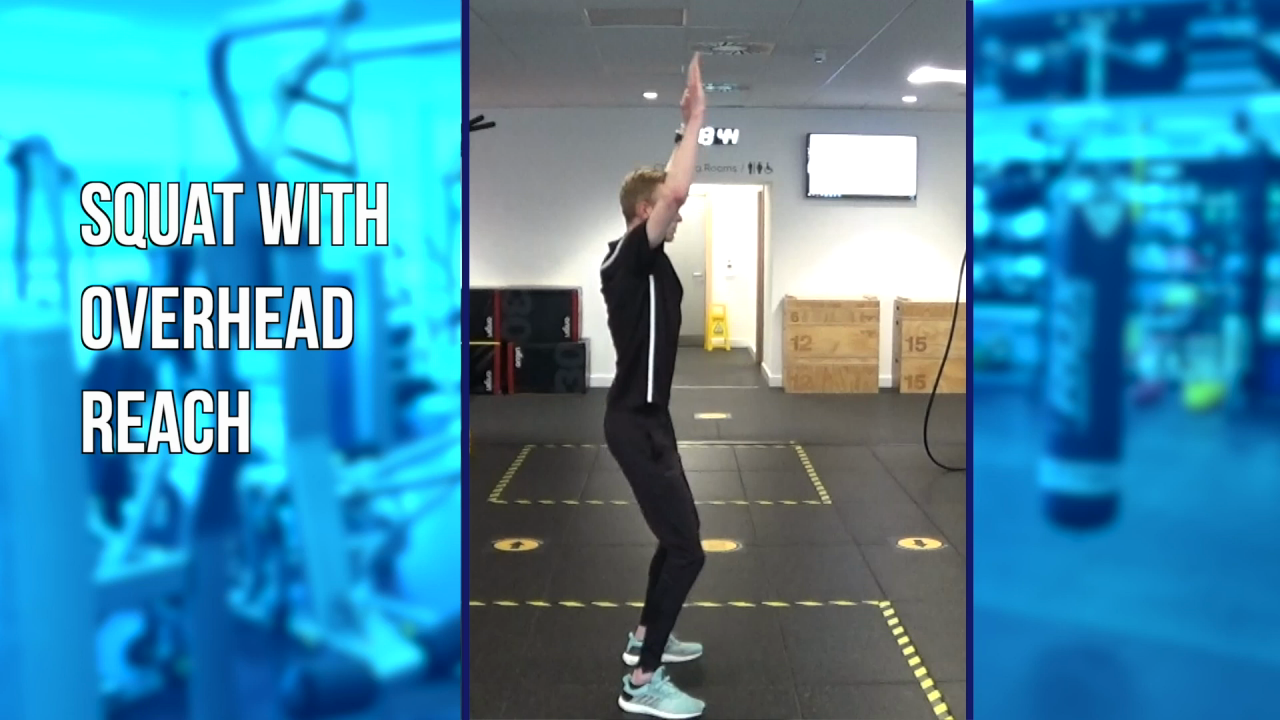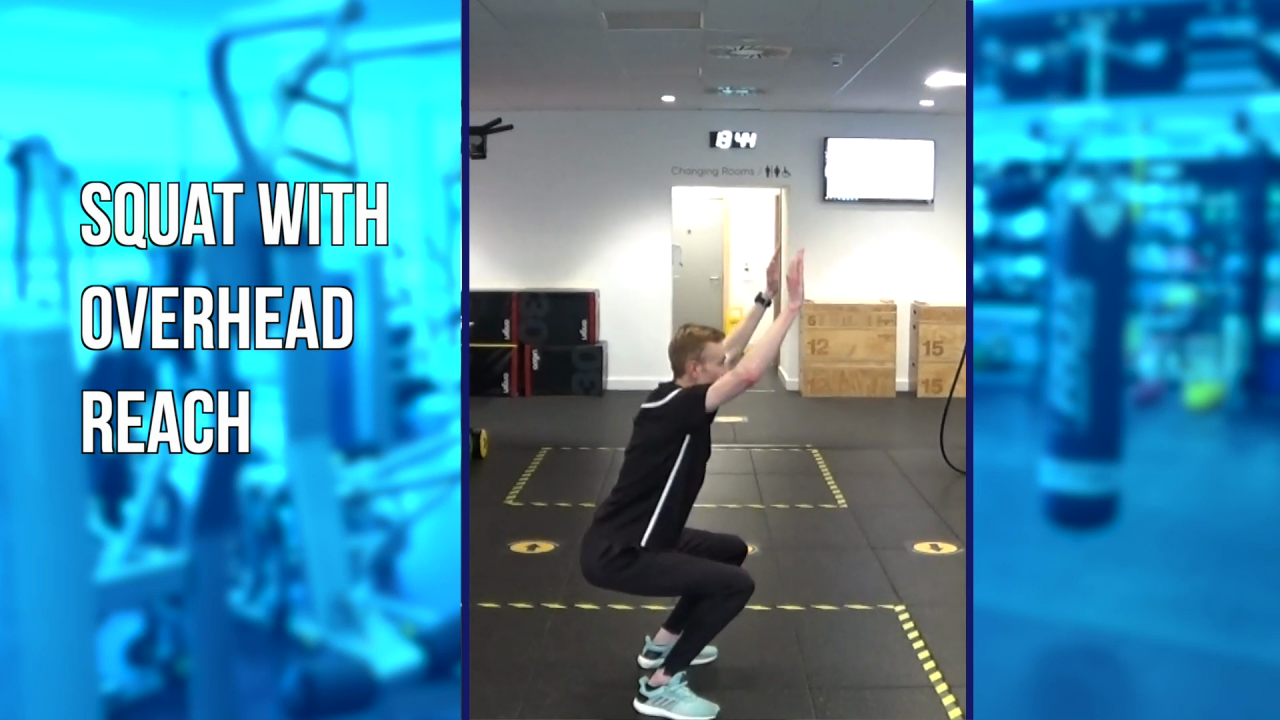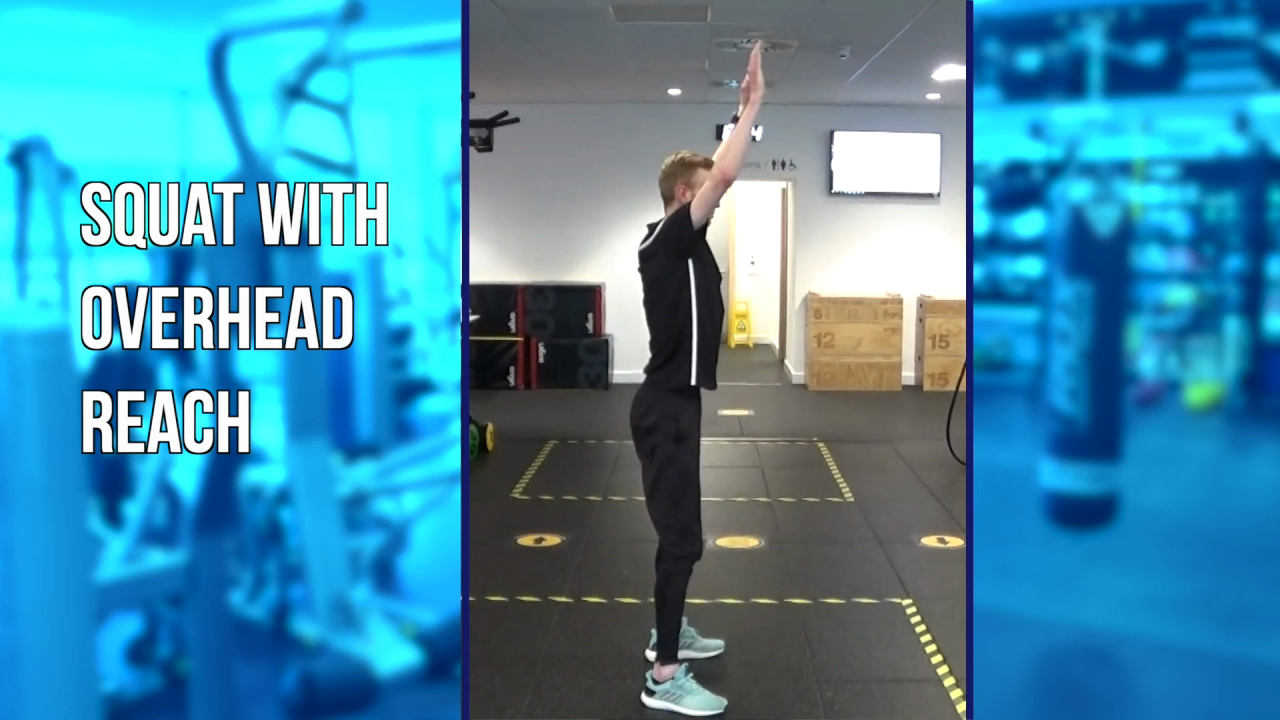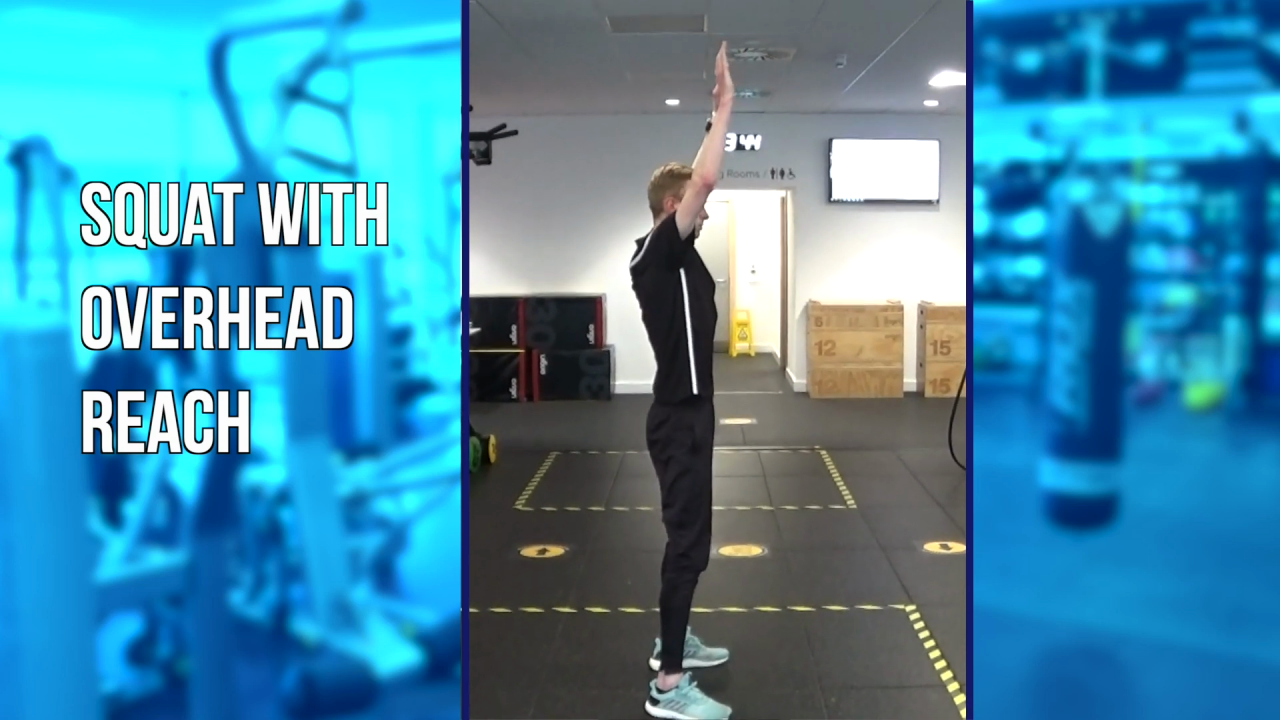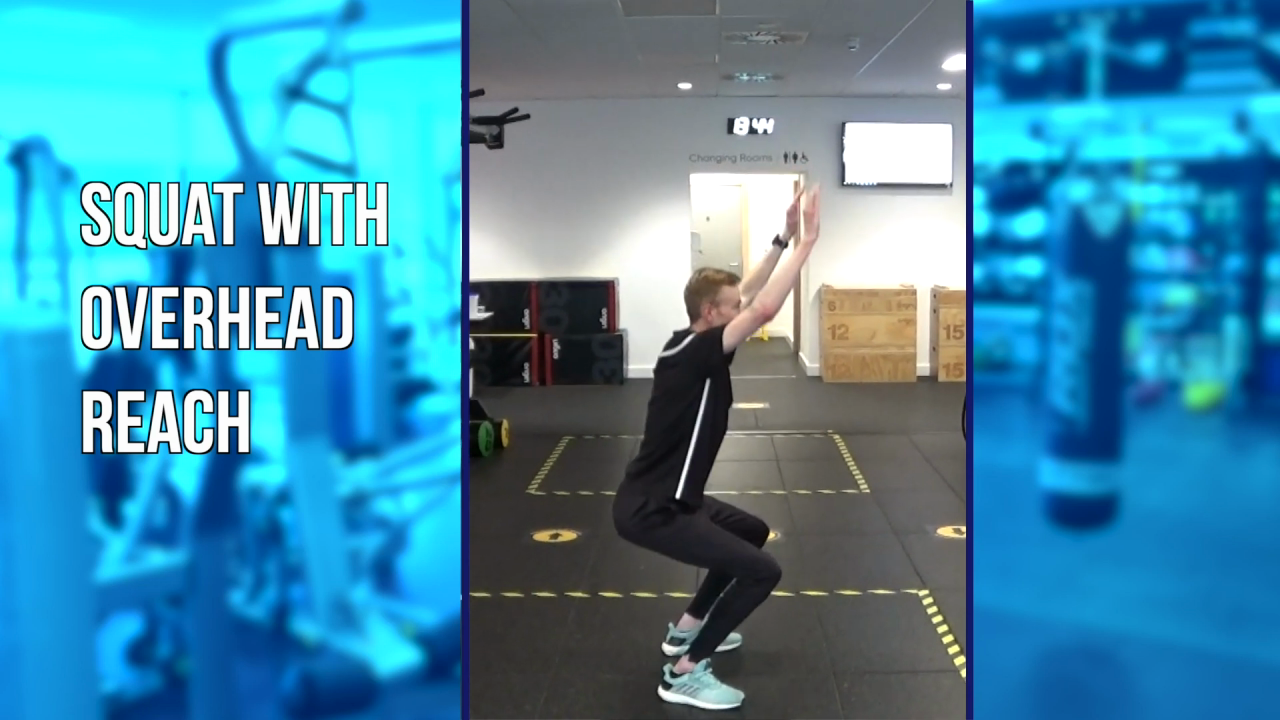
dt=1s
person 1, frame 1
left shoulder: (636, 257)
right shoulder: (630, 255)
left elbow: (668, 191)
right elbow: (675, 194)
left wrist: (685, 130)
right wrist: (695, 127)
left hip: (645, 418)
right hip: (637, 422)
left knee: (677, 537)
right knee: (684, 549)
left ankle: (646, 634)
person 1, frame 2
left shoulder: (676, 398)
right shoulder: (676, 409)
left elbow: (733, 356)
right elbow: (748, 374)
left wrist: (766, 298)
right wrist: (791, 307)
left hip: (633, 539)
right hip: (615, 555)
left knee: (732, 550)
right knee: (736, 583)
left ankle: (663, 640)
person 1, frame 3
left shoulder: (674, 241)
right shoulder: (670, 239)
left elbow: (717, 173)
right elbow: (725, 173)
left wrist: (745, 113)
right wrist: (751, 107)
left hip: (673, 403)
right hip: (668, 408)
left knee: (681, 532)
right knee: (679, 537)
left ankle: (668, 631)
person 1, frame 4
left shoulder: (666, 254)
right shoulder: (659, 252)
left elbow: (698, 180)
right elbow: (705, 180)
left wrist: (716, 118)
right wrist: (725, 111)
left hip: (683, 411)
right hip: (680, 417)
left knee: (688, 539)
right knee: (689, 546)
left ankle: (672, 641)
person 1, frame 5
left shoulder: (691, 346)
right shoulder: (696, 353)
left elbow: (751, 299)
right elbow: (764, 311)
left wrist: (783, 239)
right wrist: (806, 242)
left hip: (663, 498)
right hip: (650, 511)
left knee: (753, 533)
right knee: (761, 570)
left ankle: (687, 626)
right ankle: (684, 672)
